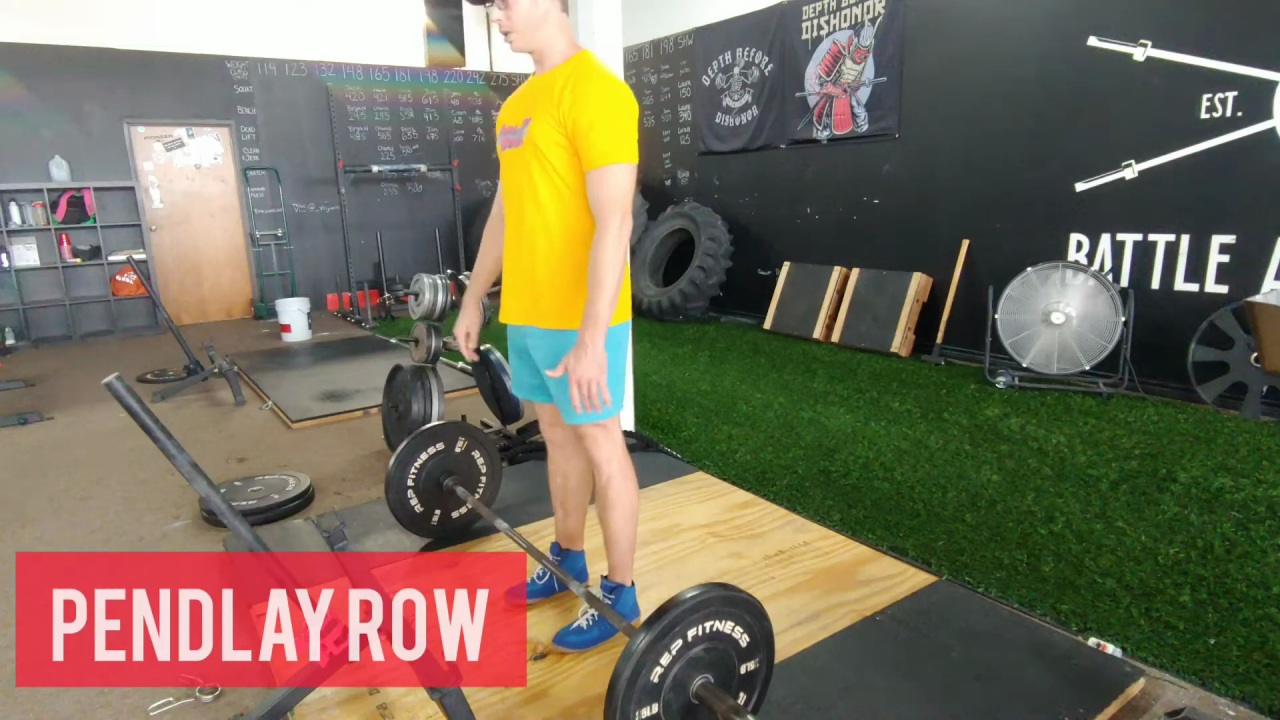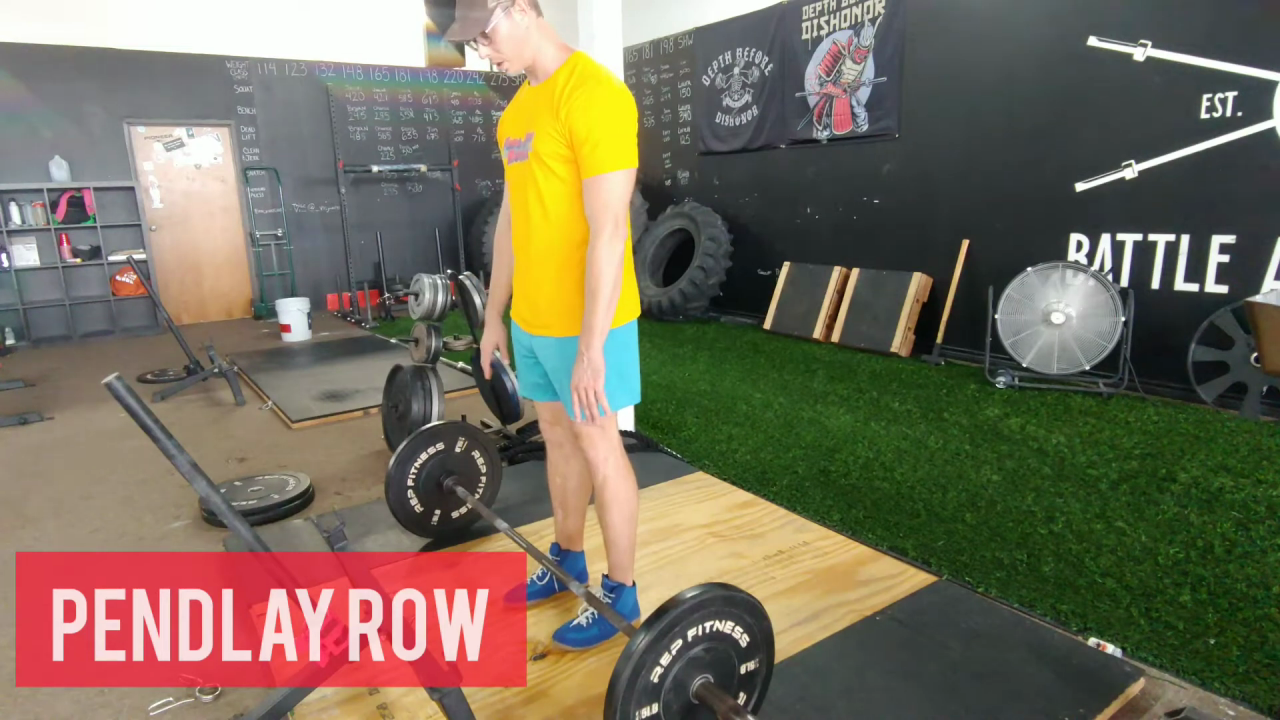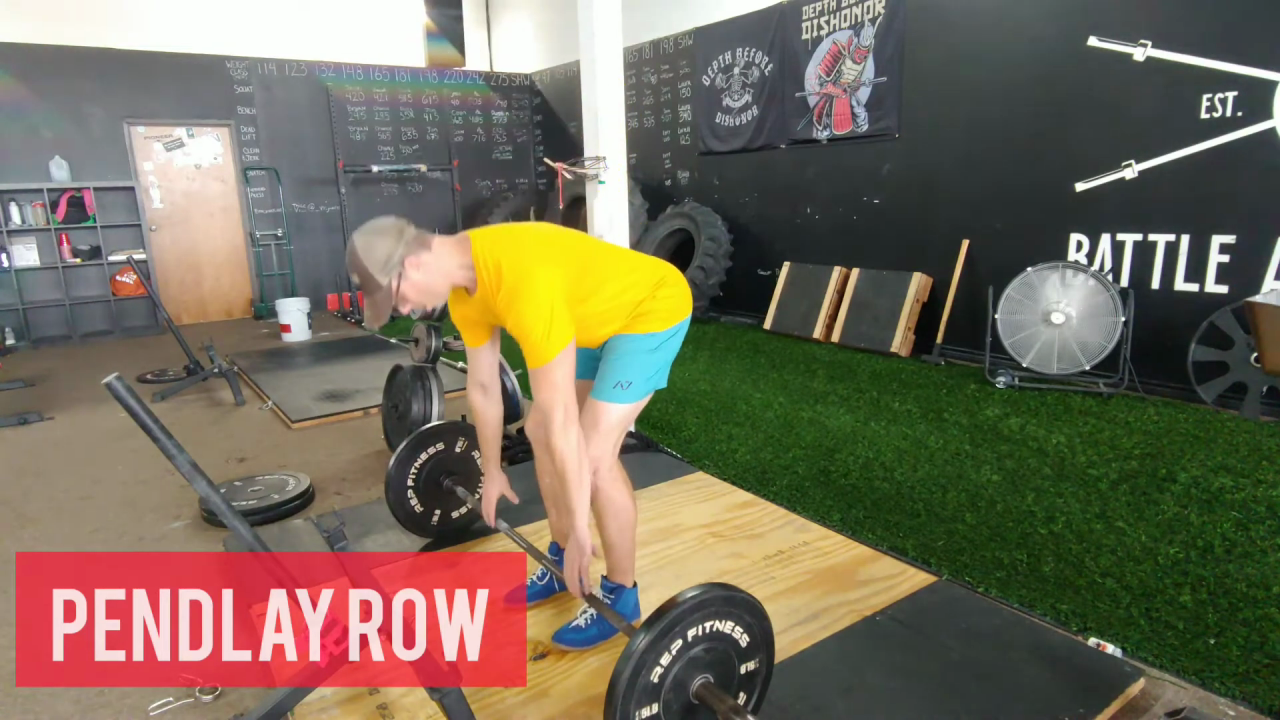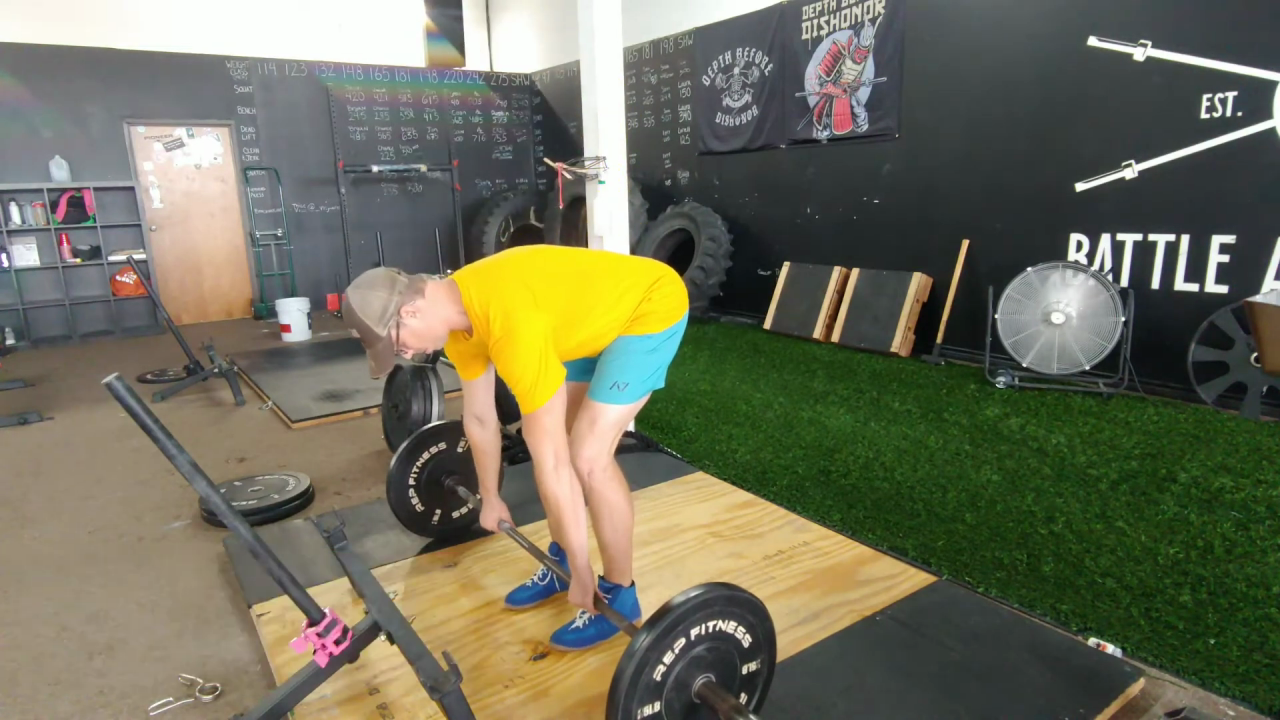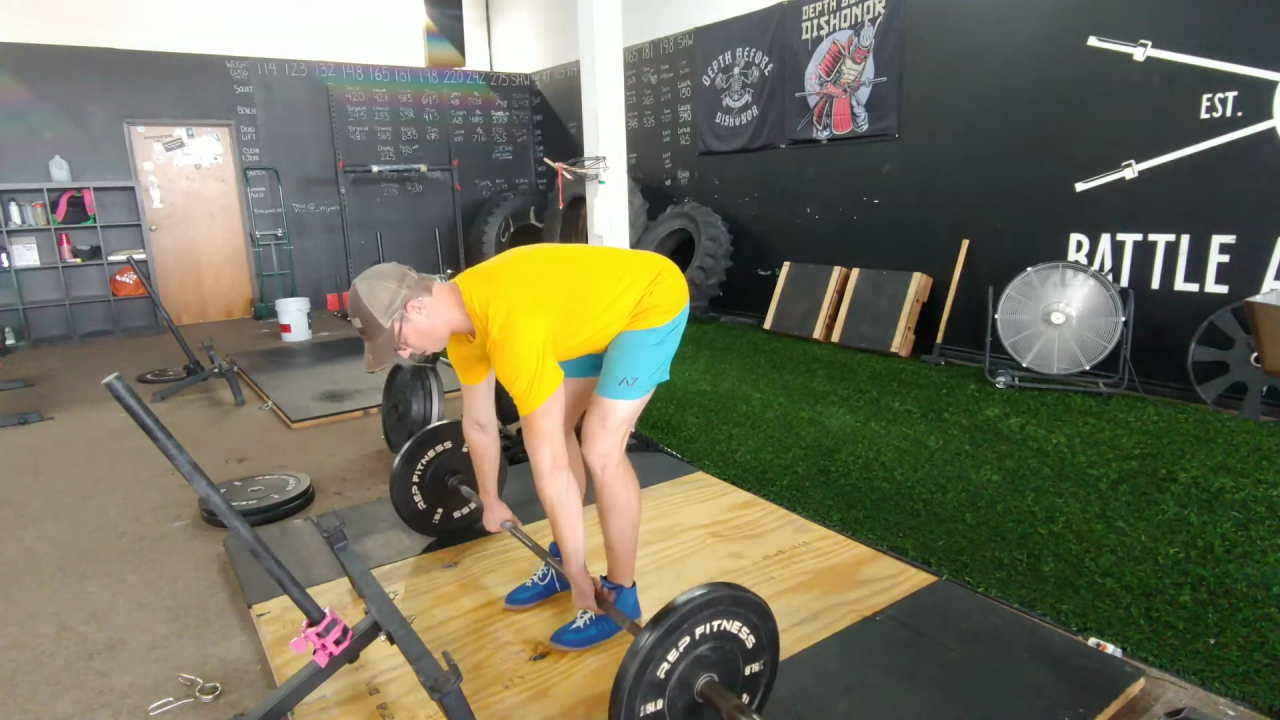
dt=1s
person 1, frame 1
left shoulder: (595, 92)
right shoulder: (518, 103)
left elbow: (613, 224)
left wrist: (591, 338)
right wrist: (471, 300)
left hip: (579, 317)
right hip: (527, 310)
left knee: (598, 443)
right knee: (557, 434)
left ankle: (620, 594)
right ankle: (567, 560)
person 1, frame 2
left shoulder: (595, 96)
right shoulder: (517, 109)
left elbow: (606, 232)
left wrist: (592, 346)
right wrist: (494, 315)
left hip: (587, 320)
right hip: (534, 316)
left knee: (597, 447)
right knee: (558, 436)
left ankle: (620, 594)
right ankle: (567, 561)
person 1, frame 3
left shoulder: (523, 284)
right shoulder: (462, 286)
left elbow: (563, 421)
right elbow: (482, 386)
left wrist: (580, 532)
right wrist: (491, 471)
left hip: (653, 310)
right hip: (602, 311)
left knee: (593, 454)
right knee: (538, 431)
left ankle: (621, 596)
right ankle: (560, 563)
person 1, frame 4
left shoulder: (511, 327)
right shoulder: (456, 310)
left elbow: (554, 463)
right elbow: (479, 418)
left wrist: (581, 574)
right wrist: (490, 498)
left hip: (651, 307)
right hip: (602, 310)
left knee: (588, 455)
right knee: (546, 433)
left ankle: (619, 594)
right ankle: (560, 563)
person 1, frame 5
left shoulder: (511, 331)
right shoulder: (458, 312)
left elbow: (550, 466)
right elbow: (478, 423)
left wrist: (579, 577)
right wrist: (490, 502)
left hip: (652, 300)
right hip: (602, 303)
left knee: (600, 449)
right knee: (552, 430)
left ankle: (621, 595)
right ankle: (559, 564)
